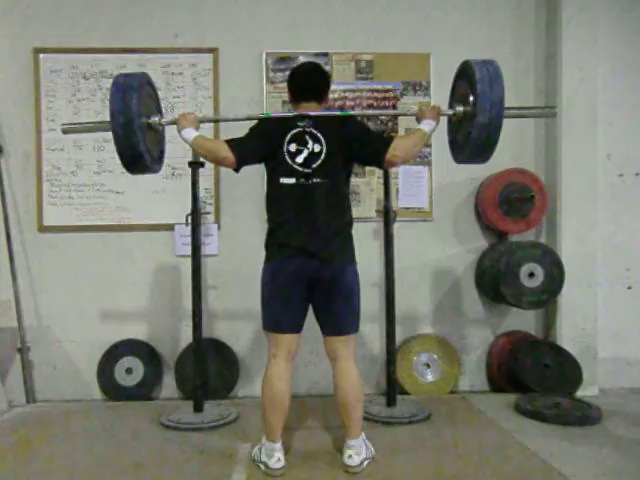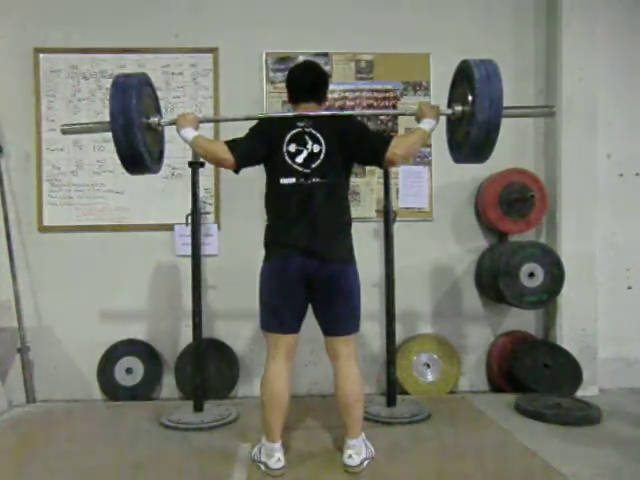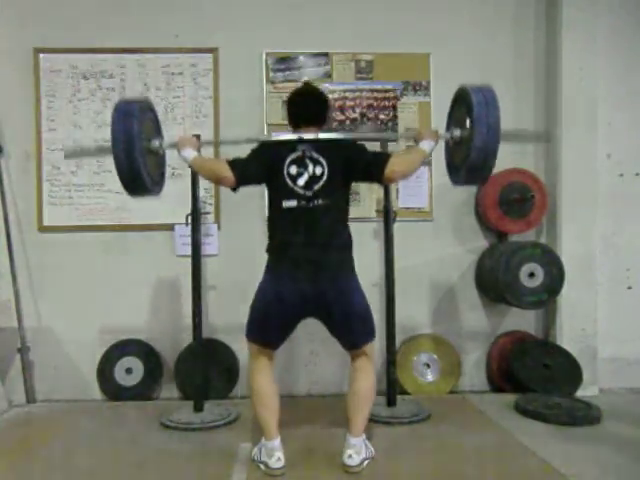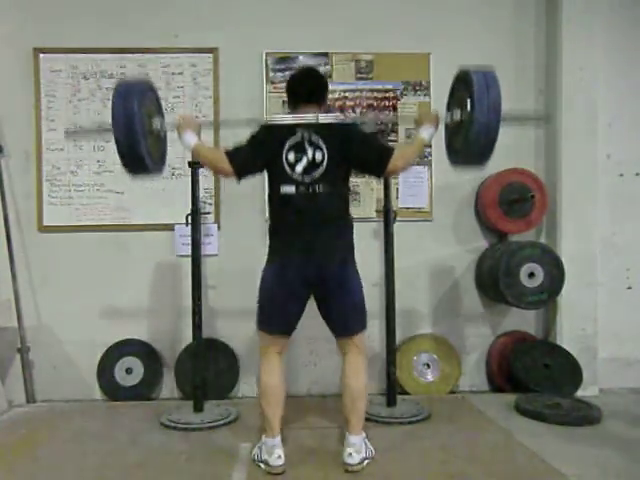
dt=0.3s
person 1, frame 1
left shoulder: (271, 130)
right shoulder: (345, 128)
left elbow: (227, 155)
right elbow: (395, 154)
left wrist: (189, 131)
right wrist: (427, 124)
left hip: (284, 260)
right hip: (335, 259)
left knee: (280, 356)
right knee: (343, 356)
person 1, frame 2
left shoulder: (270, 130)
right shoulder: (345, 128)
left elbow: (226, 156)
right elbow: (396, 153)
left wrist: (189, 131)
right wrist: (426, 123)
left hip: (283, 260)
right hip: (335, 259)
left knee: (278, 357)
right knee: (344, 356)
person 1, frame 3
left shoulder: (271, 153)
right shoulder: (344, 151)
left elbow: (227, 176)
right elbow: (393, 172)
left wrist: (190, 154)
right wrist: (425, 146)
left hip: (282, 281)
right hip: (336, 280)
left knee: (260, 356)
right knee: (364, 356)
left ankle: (271, 450)
right ankle: (356, 447)
person 1, frame 4
left shoulder: (271, 136)
right shoulder: (345, 134)
left elbow: (226, 165)
right elbow: (394, 163)
left wrist: (189, 137)
right wrist: (425, 132)
left hip: (286, 263)
right hip: (336, 262)
left knee: (271, 352)
right knee: (354, 350)
left ankle: (272, 446)
right ankle: (355, 445)
